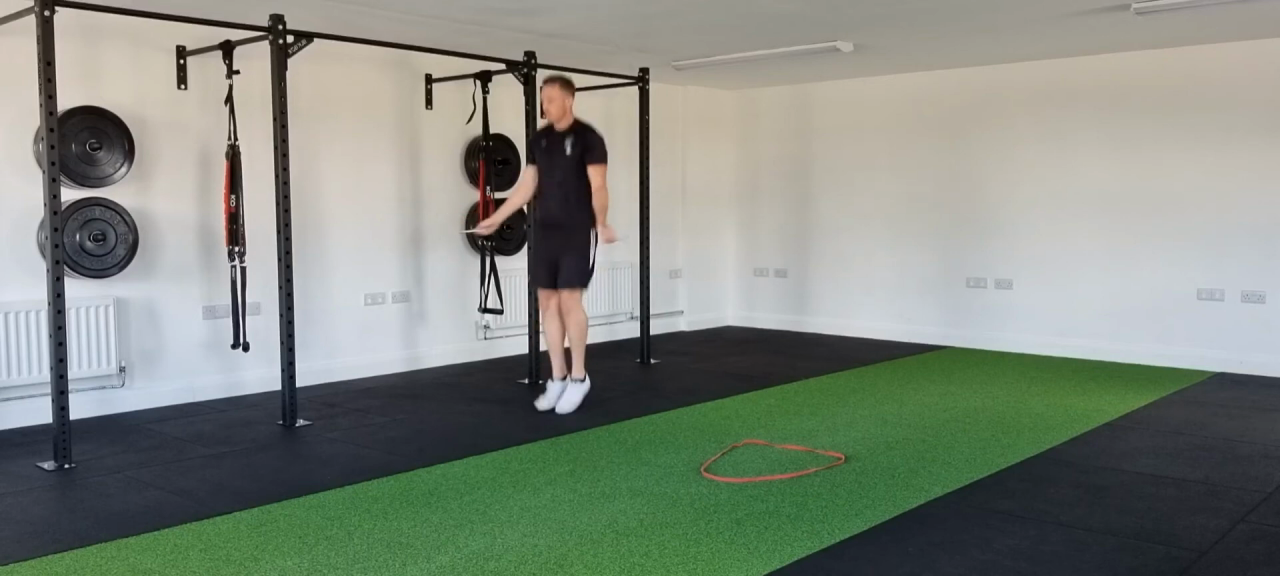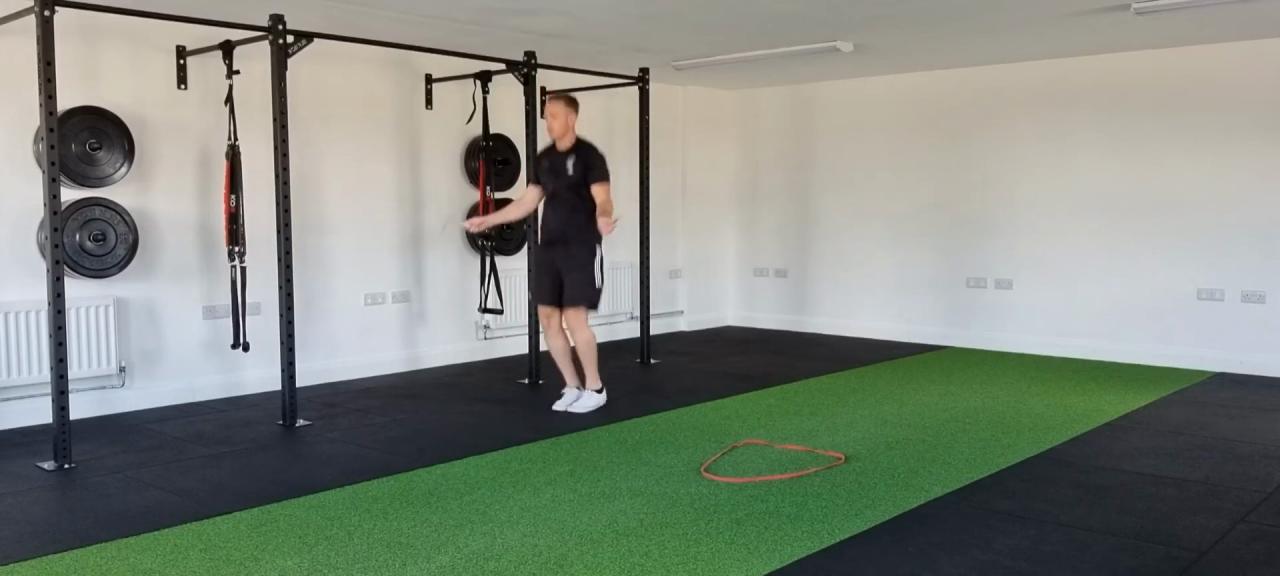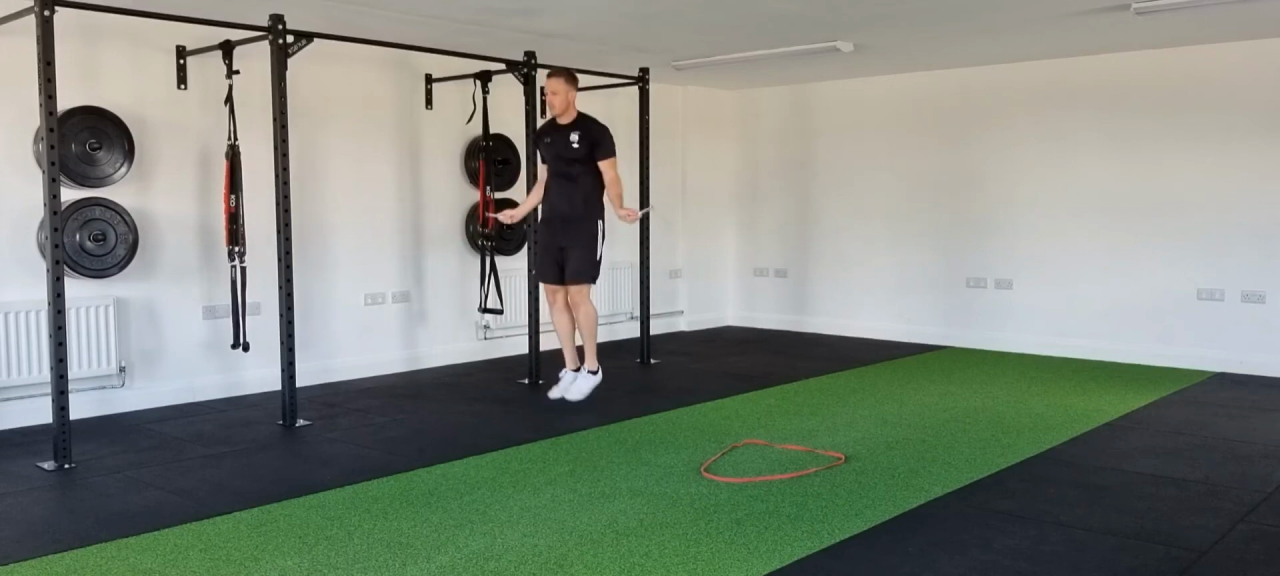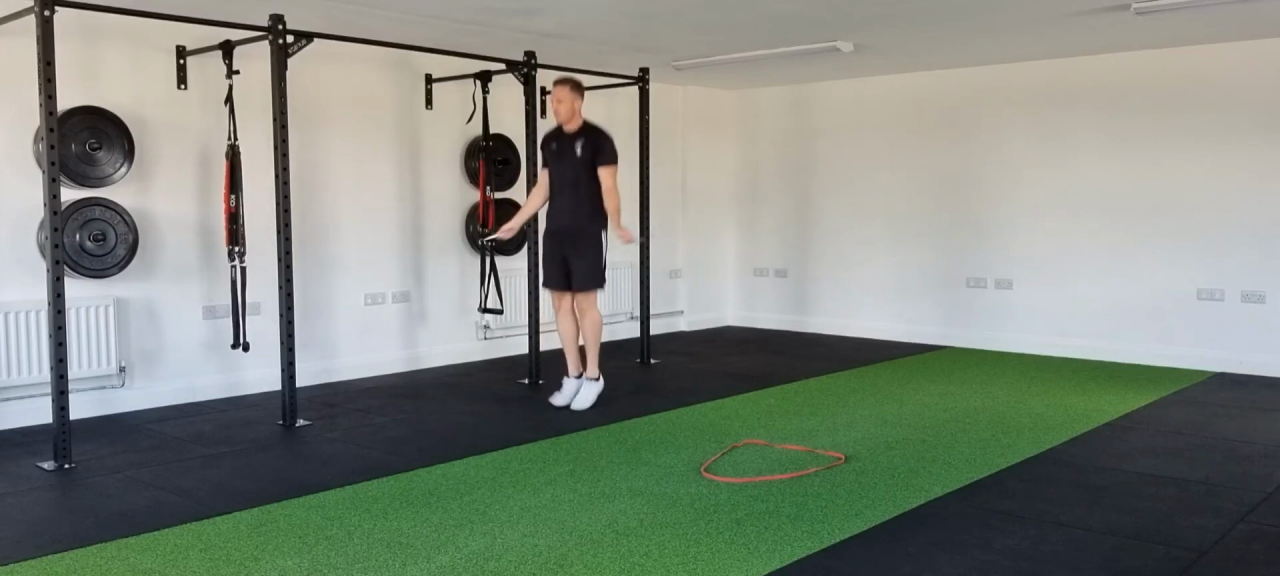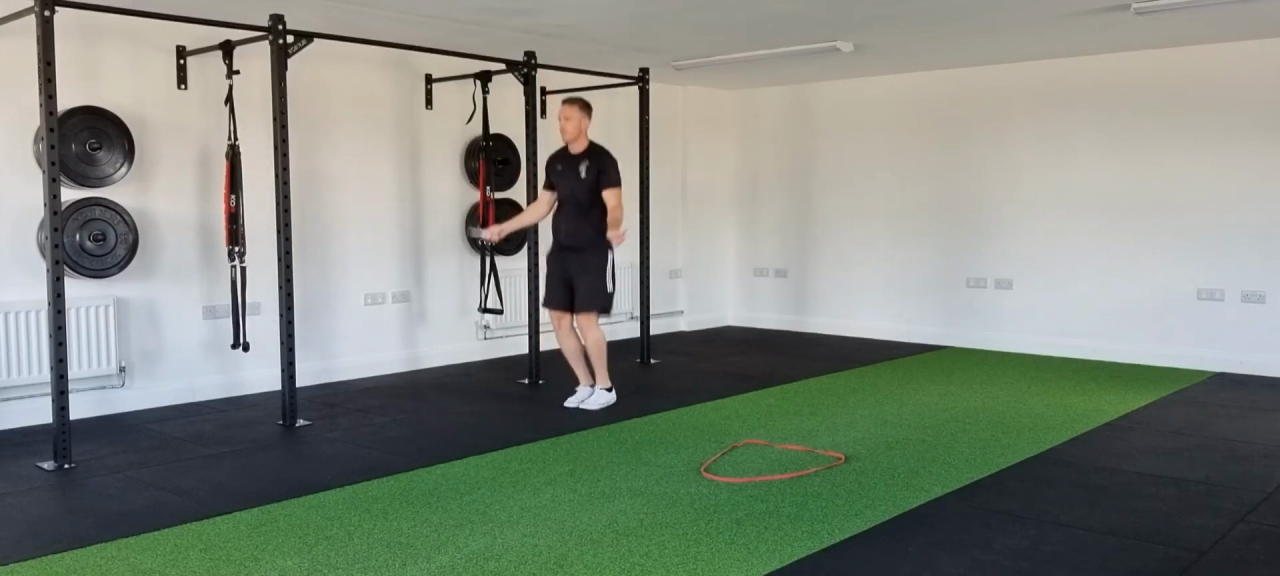
dt=0.3s
person 1, frame 1
left shoulder: (587, 138)
right shoulder: (539, 138)
left elbow: (598, 185)
right elbow: (527, 185)
left wrist: (601, 223)
right wrist: (495, 219)
left hip: (576, 231)
right hip: (545, 231)
left knee: (569, 300)
right knee: (547, 302)
left ankle: (578, 377)
right ankle: (559, 377)
person 1, frame 2
left shoulder: (589, 156)
right shoulder: (544, 158)
left elbow: (602, 199)
right elbow: (529, 201)
left wrist: (604, 218)
right wrist: (490, 220)
left hip: (581, 248)
right hip: (549, 249)
left knee: (575, 319)
right knee: (549, 318)
left ankle: (595, 389)
right ankle: (574, 387)
person 1, frame 3
left shoulder: (594, 130)
right shoulder: (545, 134)
left elbow: (611, 176)
left wrist: (619, 207)
right wrist: (520, 211)
left hip: (586, 223)
right hip: (552, 222)
left knee: (578, 293)
right knee: (554, 295)
left ankle: (590, 367)
right ankle: (571, 369)
person 1, frame 4
left shoulder: (598, 140)
right shoulder: (550, 141)
left elbow: (609, 186)
left wrist: (617, 223)
right wrist: (515, 223)
left hip: (590, 233)
right hip: (557, 233)
left knee: (585, 302)
right knee: (560, 303)
left ankle: (593, 376)
right ankle: (573, 375)
person 1, frame 5
left shoulder: (602, 161)
right shoulder: (555, 161)
left elbow: (613, 206)
right elbow: (543, 206)
left wrist: (614, 231)
right wrist: (504, 228)
left hip: (592, 253)
right hip: (560, 252)
left knee: (586, 321)
right knee: (559, 320)
left ankle: (604, 388)
right ankle: (585, 383)
